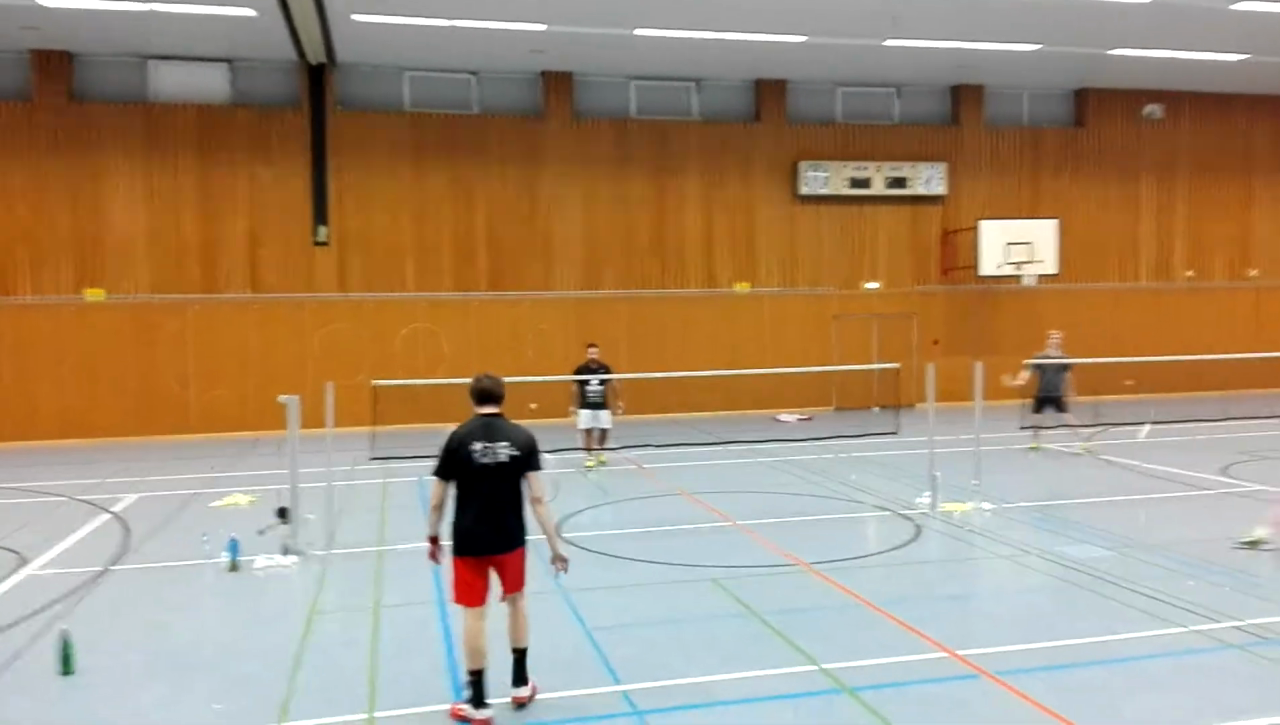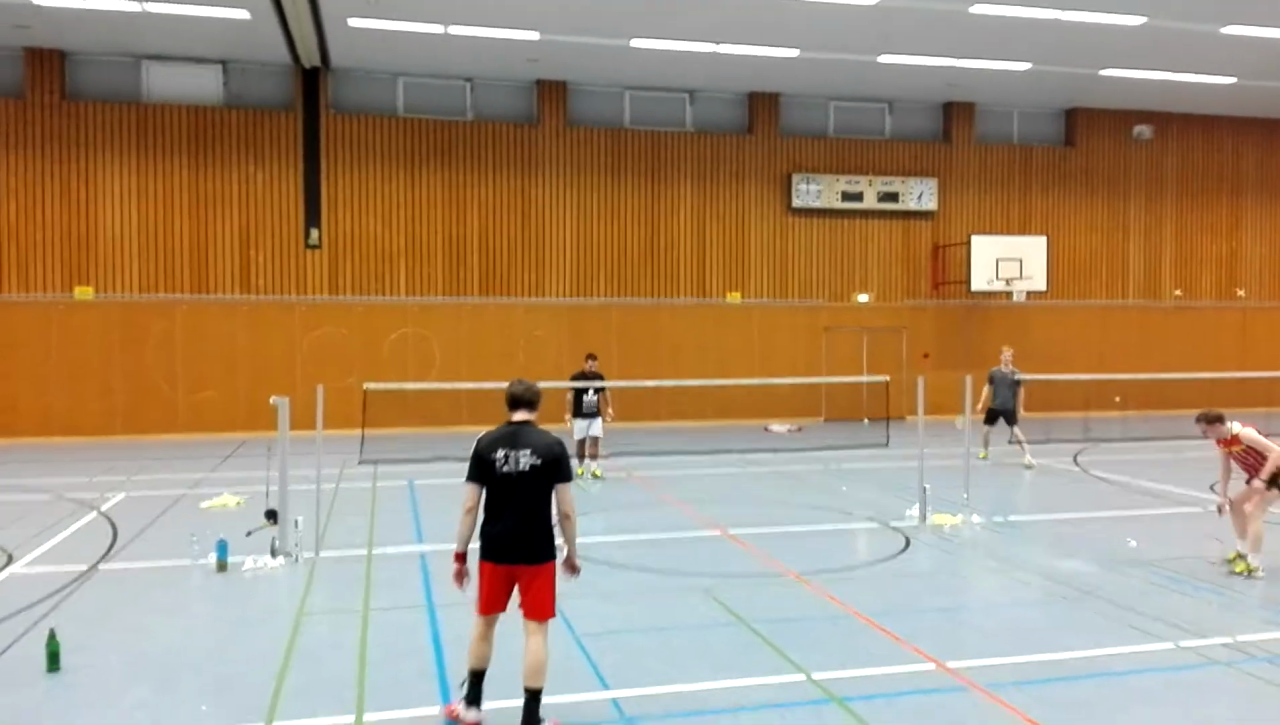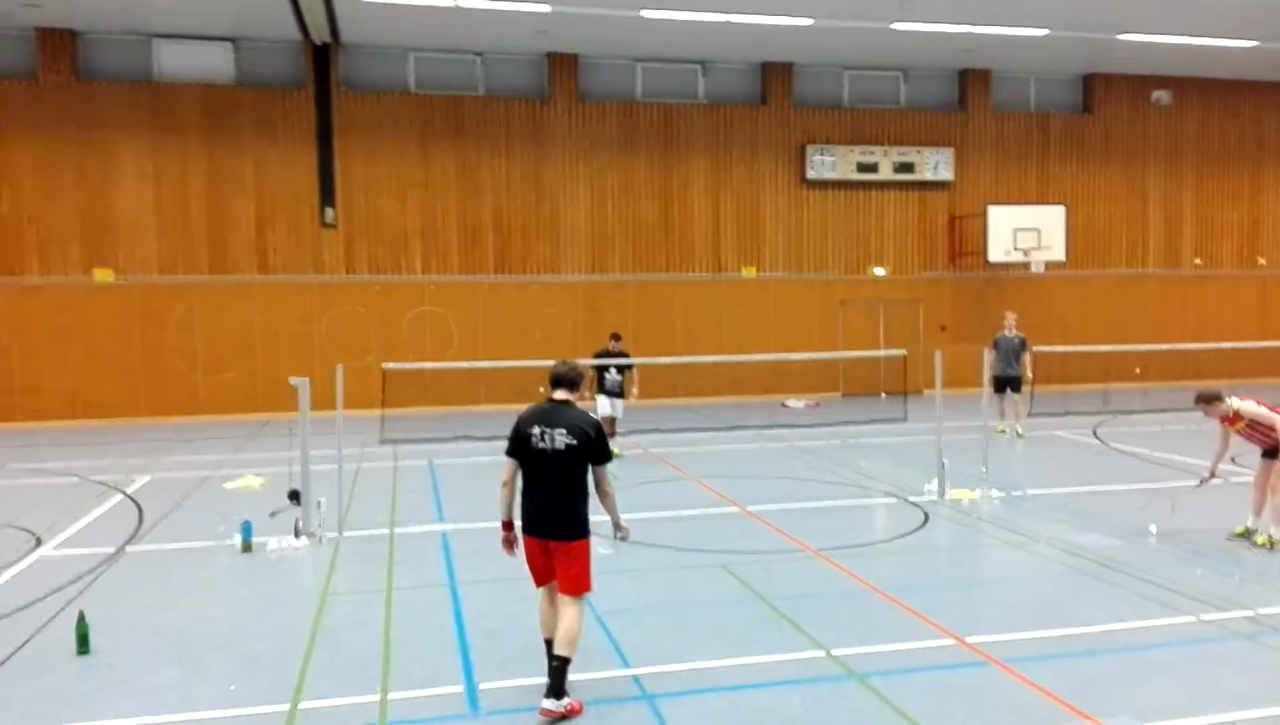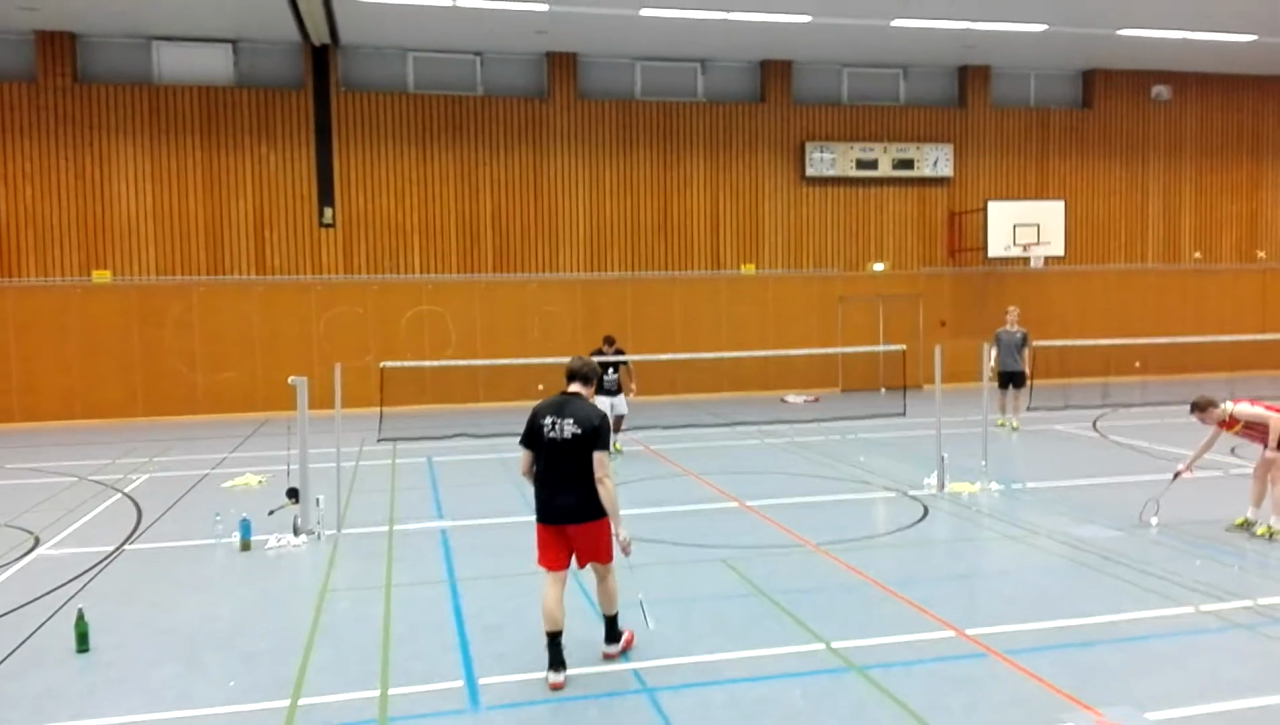
dt=0.5s
person 1, frame 1
left shoulder: (457, 437)
right shoulder: (522, 437)
left elbow: (437, 500)
right elbow: (537, 498)
left wrist: (433, 538)
right wrist: (554, 545)
left hip: (469, 541)
right hip: (511, 538)
left knee: (474, 615)
right knee: (515, 600)
right ankle: (520, 684)
person 1, frame 2
left shoulder: (486, 443)
right shoulder: (553, 445)
left elbow: (470, 506)
right elbow: (566, 510)
left wrist: (460, 555)
right wrist: (572, 553)
left hip: (494, 550)
right hip: (538, 553)
left knee: (485, 623)
right knee: (536, 631)
person 1, frame 3
left shoulder: (525, 419)
right shoulder: (588, 425)
left elbow: (508, 480)
right elbow: (603, 487)
left wrist: (507, 524)
right wrist: (617, 521)
left hip: (534, 526)
right hip: (571, 527)
left knee: (548, 594)
right knee: (570, 604)
left ankle: (554, 672)
right ankle: (555, 694)
person 1, frame 4
left shoulder: (540, 411)
right shoulder: (595, 416)
left elbow: (526, 469)
right elbow: (602, 477)
right wrist: (618, 527)
left hip: (548, 513)
right hip: (587, 511)
left knee: (554, 582)
right knee: (604, 570)
left ankle: (555, 665)
right ankle: (613, 638)
